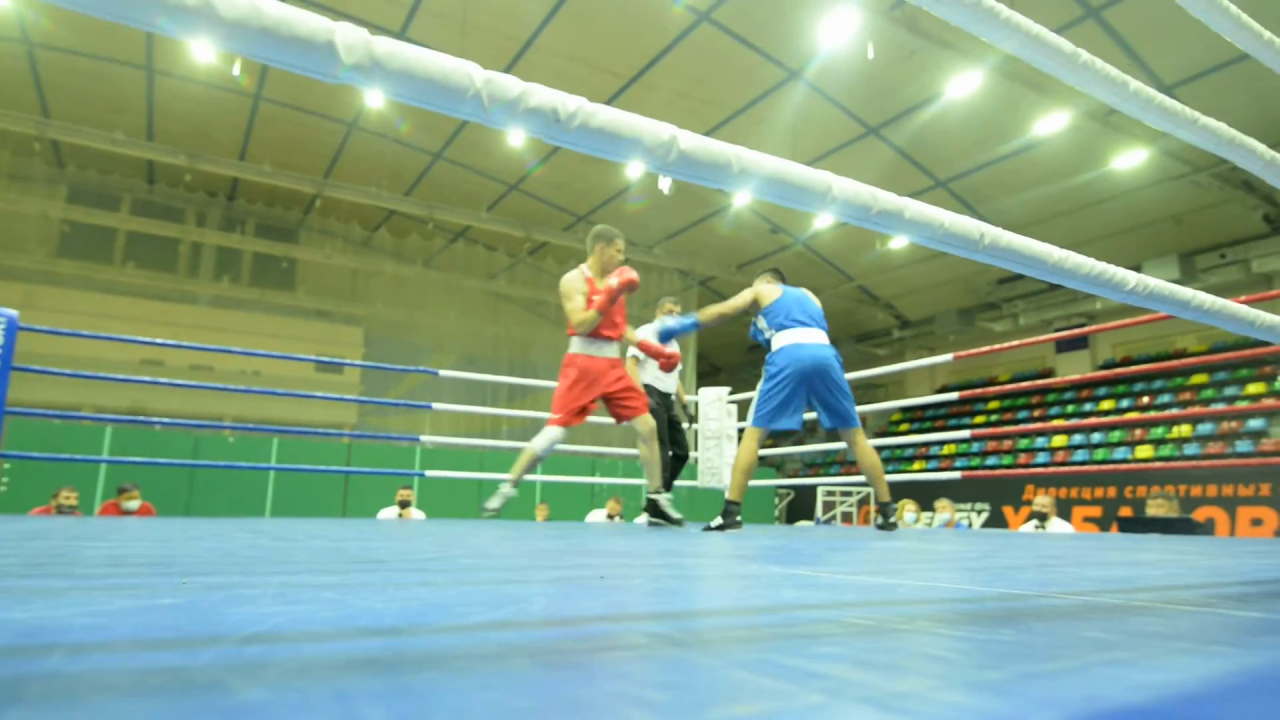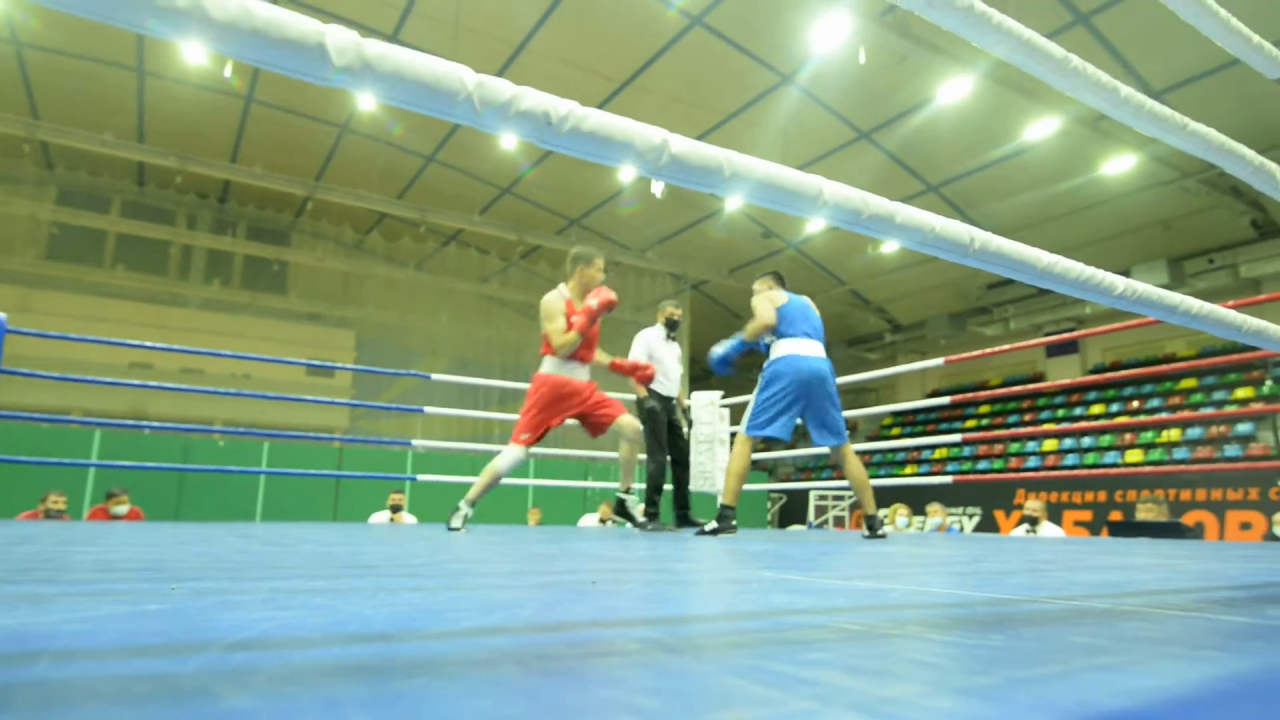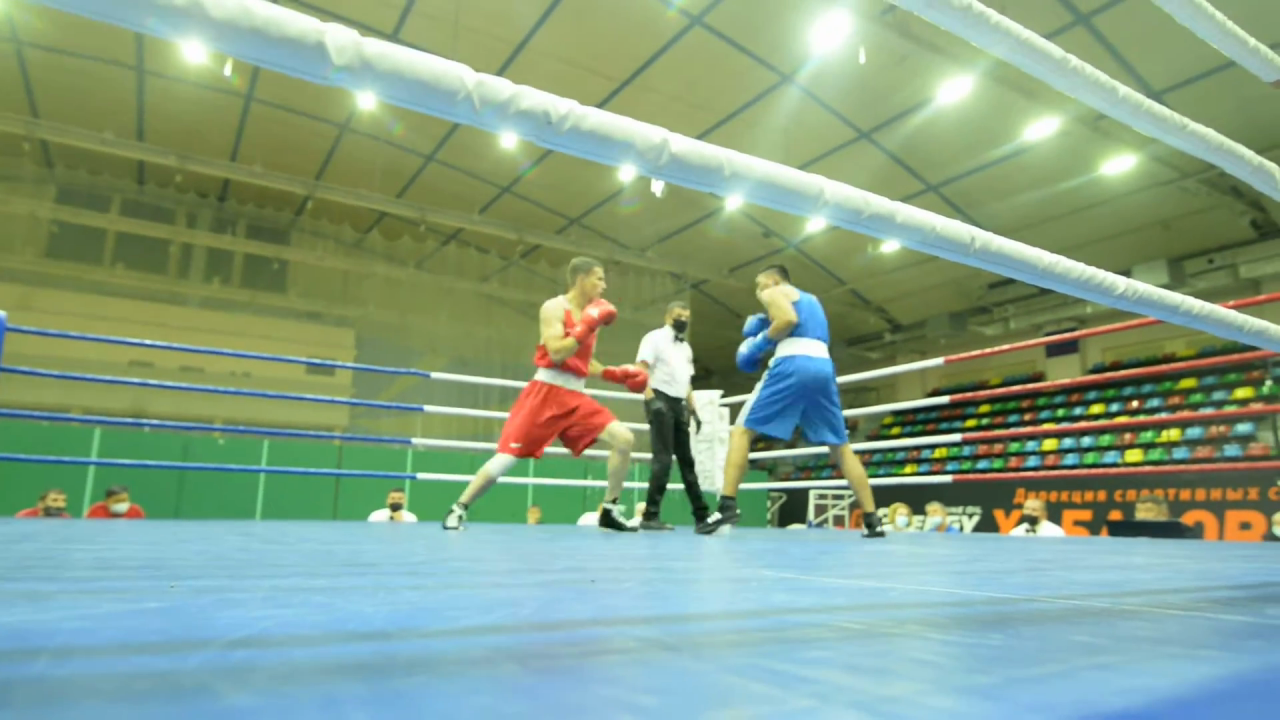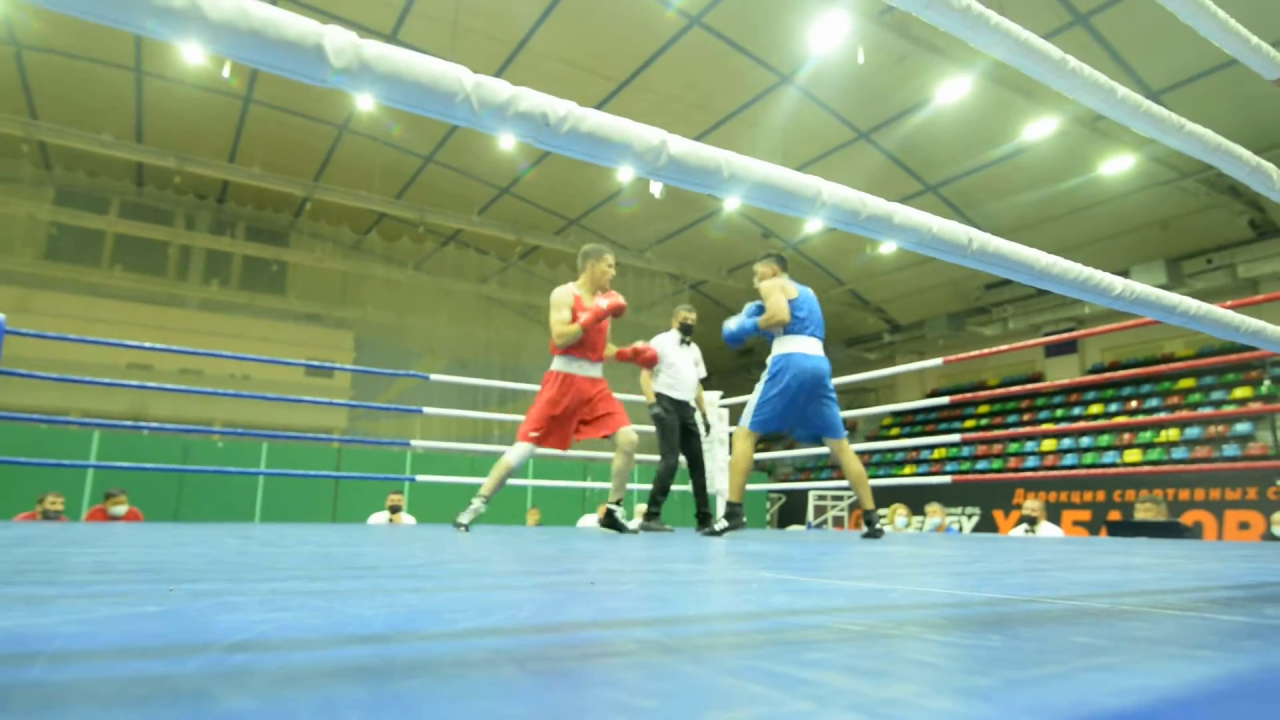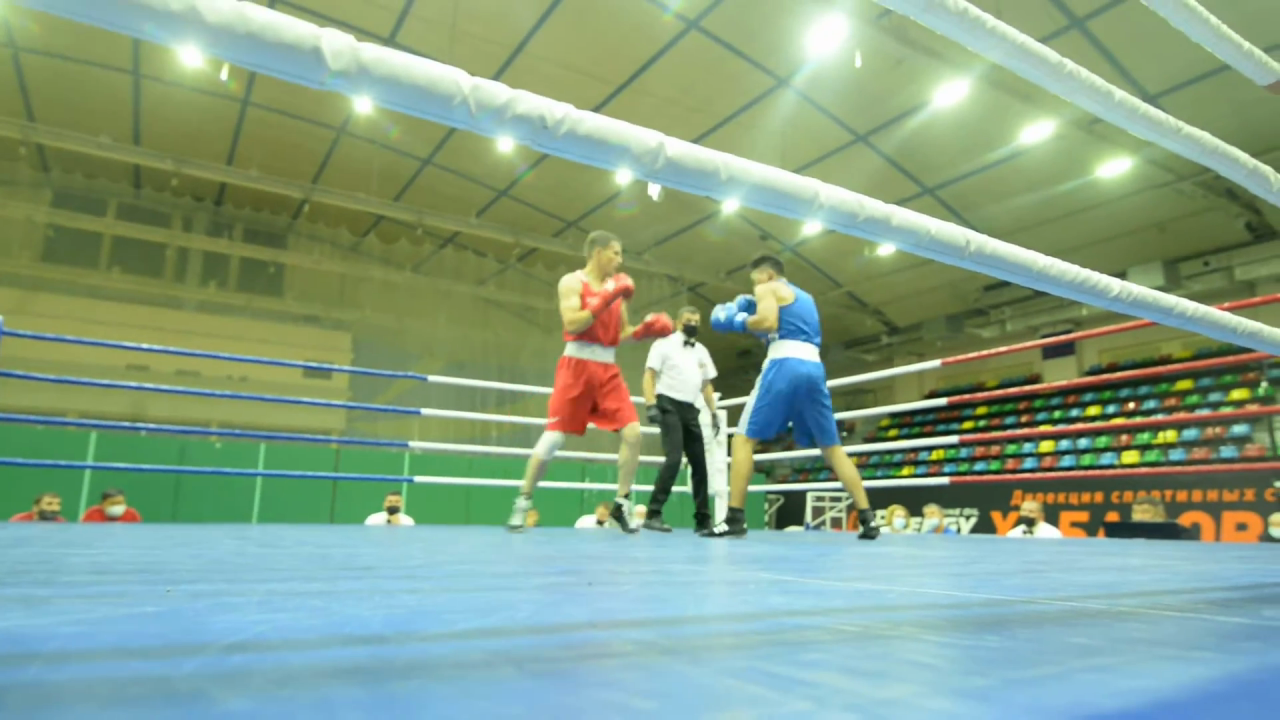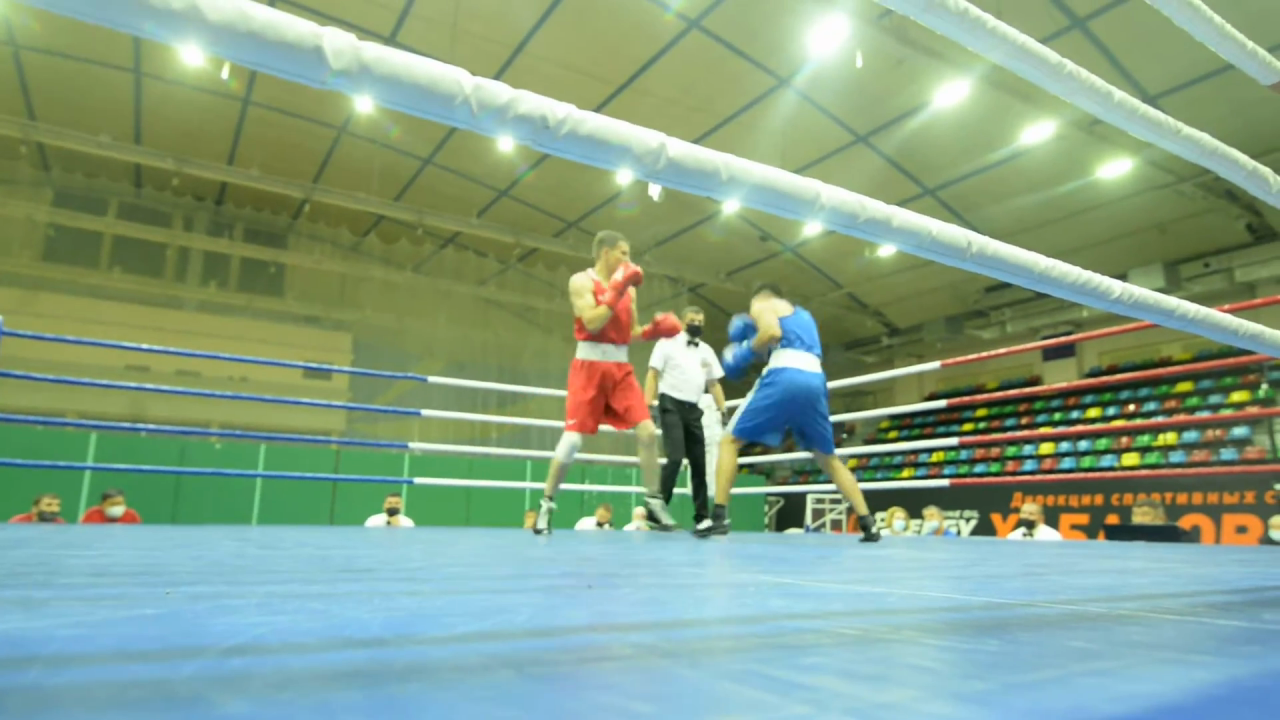
dt=0.1s
person 1, frame 1
left shoulder: (616, 283)
right shoulder: (572, 281)
right elbow: (580, 326)
left wrist: (654, 348)
right wrist: (609, 294)
left hip: (613, 365)
right hip: (583, 363)
left knee: (647, 427)
right knee: (555, 430)
left ankle: (657, 499)
right ankle: (507, 488)
person 1, frame 2
left shoulder: (592, 302)
right shoulder: (553, 301)
right elbow: (561, 349)
left wrist: (624, 367)
right wrist: (589, 316)
left hip: (583, 386)
right hip: (552, 384)
left knee: (632, 429)
right knee: (518, 449)
left ankle: (624, 500)
right ankle: (466, 506)
person 1, frame 3
left shoulder: (592, 313)
right shoulder: (554, 308)
right elbow: (556, 354)
left wrist: (618, 374)
right wrist: (588, 327)
left hip: (577, 397)
right hip: (545, 394)
left knee: (623, 439)
right knee: (507, 457)
left ankle: (609, 510)
right ankle: (459, 509)
person 1, frame 4
left shoulder: (603, 302)
right shoulder: (563, 295)
right elbow: (560, 339)
left wrist: (629, 353)
right wrist: (595, 315)
left hip: (595, 386)
right hip: (563, 381)
left knee: (629, 440)
right knee: (525, 446)
left ankle: (613, 511)
right ankle: (478, 503)
person 1, frame 5
left shoulder: (619, 289)
right shoulder: (570, 282)
left elbow: (621, 334)
right elbow: (571, 325)
left wrist: (646, 329)
right wrist: (603, 301)
left hip: (608, 370)
right hip: (576, 366)
left knee: (632, 434)
right knee: (554, 436)
left ankle: (622, 504)
right ankle: (523, 501)
person 1, frame 6
left shoulder: (628, 288)
right shoulder: (581, 282)
right elbow: (592, 323)
left wrist: (654, 329)
right wrist: (616, 291)
left hip: (621, 369)
right hip: (589, 367)
left knee: (647, 432)
right knee: (573, 438)
left ankle: (654, 502)
right ankle: (546, 505)
person 2, frame 1
left shoulder: (759, 291)
right shoulder: (807, 295)
left elbow: (721, 311)
left wrist: (683, 323)
left hip: (788, 357)
right hip: (824, 354)
left knee: (753, 434)
right knee: (854, 435)
left ankle: (730, 512)
right ankle: (887, 509)
person 2, frame 2
left shoulder: (764, 299)
right shoulder: (807, 303)
left elbow: (767, 321)
left wrist: (736, 344)
left hip: (786, 368)
right hip: (819, 367)
left knee: (745, 440)
right knee: (842, 450)
left ankle: (726, 516)
right ankle: (873, 522)
person 2, frame 3
left shoulder: (772, 293)
right shoulder: (811, 300)
left elbow: (789, 319)
left wrist: (762, 340)
left hip: (791, 366)
right hip: (822, 367)
left knee: (741, 432)
right knee: (842, 449)
left ankle: (727, 507)
right ankle: (872, 520)
person 2, frame 4
left shoulder: (770, 285)
right shoulder: (807, 292)
left elbow: (781, 316)
left wrist: (750, 327)
left hip: (788, 364)
right hip: (819, 365)
left knee: (745, 434)
right knee: (839, 445)
left ankle: (733, 513)
right ankle: (871, 518)
person 2, frame 5
left shoulder: (768, 287)
right shoulder: (804, 297)
left elbow: (768, 323)
left wrist: (739, 322)
left hip: (784, 369)
right hip: (813, 371)
left knee: (744, 442)
right knee: (832, 450)
left ankle: (734, 518)
right ankle: (867, 518)
person 2, frame 6
left shoulder: (763, 305)
right shoulder: (803, 316)
left elbow: (771, 332)
left wrist: (745, 353)
left hip: (782, 378)
right hip: (814, 382)
left knee: (730, 441)
right knee: (828, 459)
left ankle: (718, 517)
right ankle: (867, 523)
person 3, frame 1
left shoulder: (672, 341)
right shoulder: (646, 333)
right elbow: (632, 365)
left wrist: (684, 404)
left hip: (667, 400)
right hip: (651, 397)
left knee: (681, 451)
right knee: (661, 451)
person 3, frame 2
left shoulder: (675, 344)
right shoulder: (647, 336)
left wrist: (683, 409)
right wrist: (645, 398)
left hip: (669, 406)
right hip: (653, 403)
left knee: (681, 458)
right knee: (658, 458)
left ankle: (682, 514)
right ankle: (652, 515)
person 3, frame 3
left shoulder: (685, 346)
right shoulder: (655, 338)
right elbow: (641, 371)
left wrist: (693, 410)
right wrist: (652, 399)
left hip: (678, 406)
right hip: (661, 403)
left knee: (686, 460)
right knee: (663, 459)
left ankle: (702, 514)
right ankle: (650, 515)
person 3, frame 4
left shoulder: (695, 350)
right shoulder: (661, 342)
right elbow: (646, 375)
left wrist: (704, 413)
right wrist: (652, 404)
left hip: (686, 409)
right hip: (666, 406)
left knee: (697, 463)
right knee: (670, 460)
left ankle: (704, 518)
right ankle: (651, 516)
person 3, frame 5
left shoulder: (701, 351)
right shoulder: (664, 344)
left elbow: (706, 385)
right elbow: (649, 376)
left wrist: (713, 413)
right wrist: (651, 405)
left hip: (690, 410)
right hip: (669, 407)
left knee: (699, 464)
right knee: (674, 458)
left ankle: (702, 518)
right ankle: (653, 514)
person 3, frame 6
left shoulder: (706, 351)
right shoulder: (667, 343)
left elbow: (714, 384)
right elbow: (652, 376)
left wrist: (722, 412)
right wrist: (651, 405)
left hip: (693, 411)
right hip: (671, 406)
left knee: (699, 465)
right knee: (675, 457)
left ankle: (702, 518)
